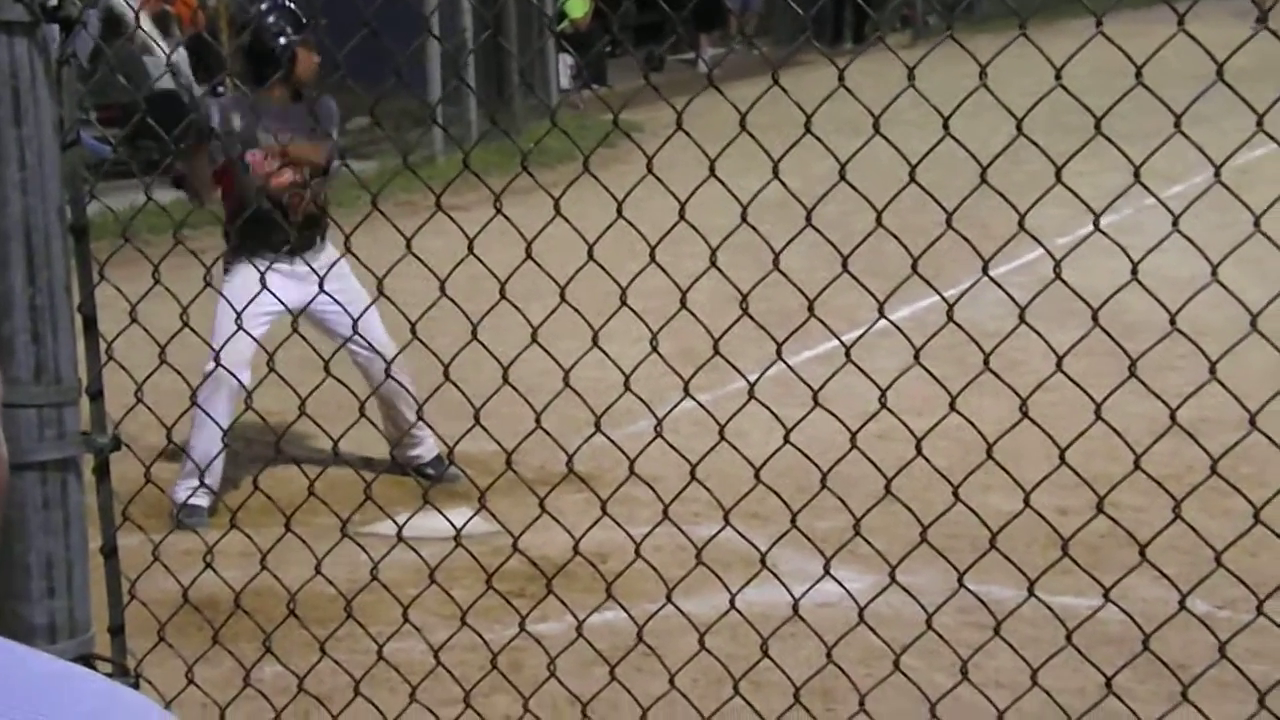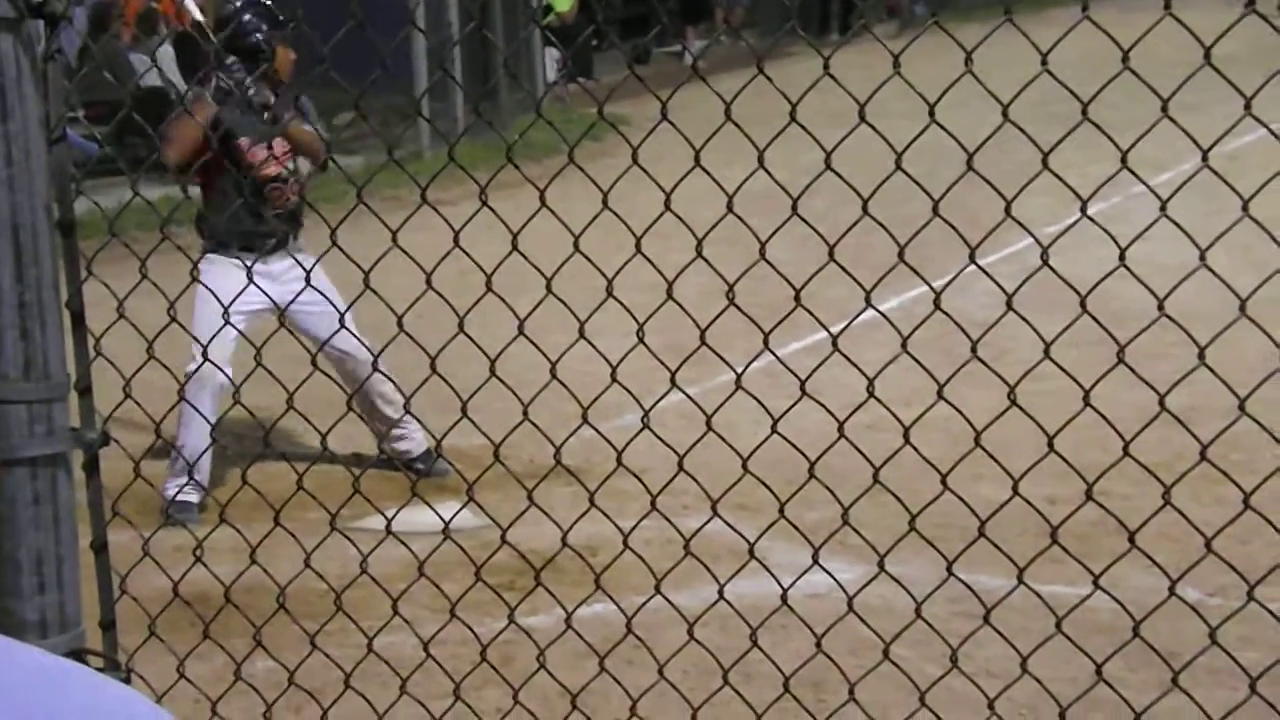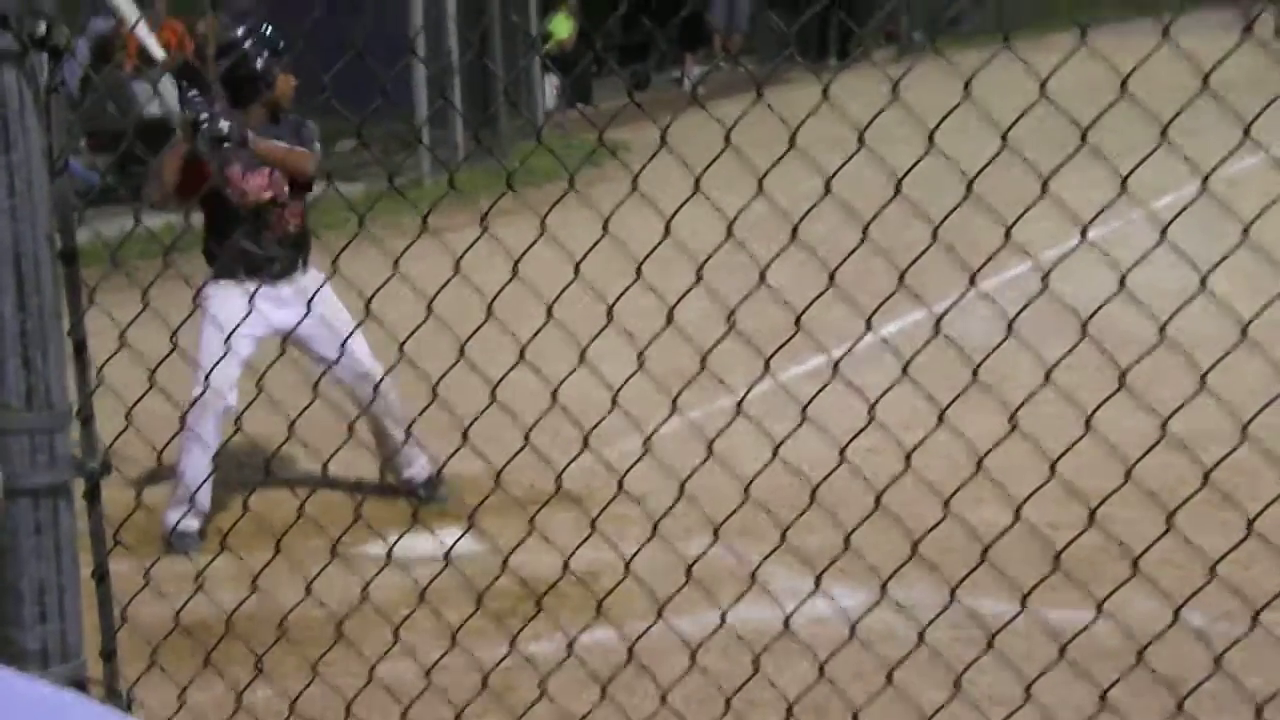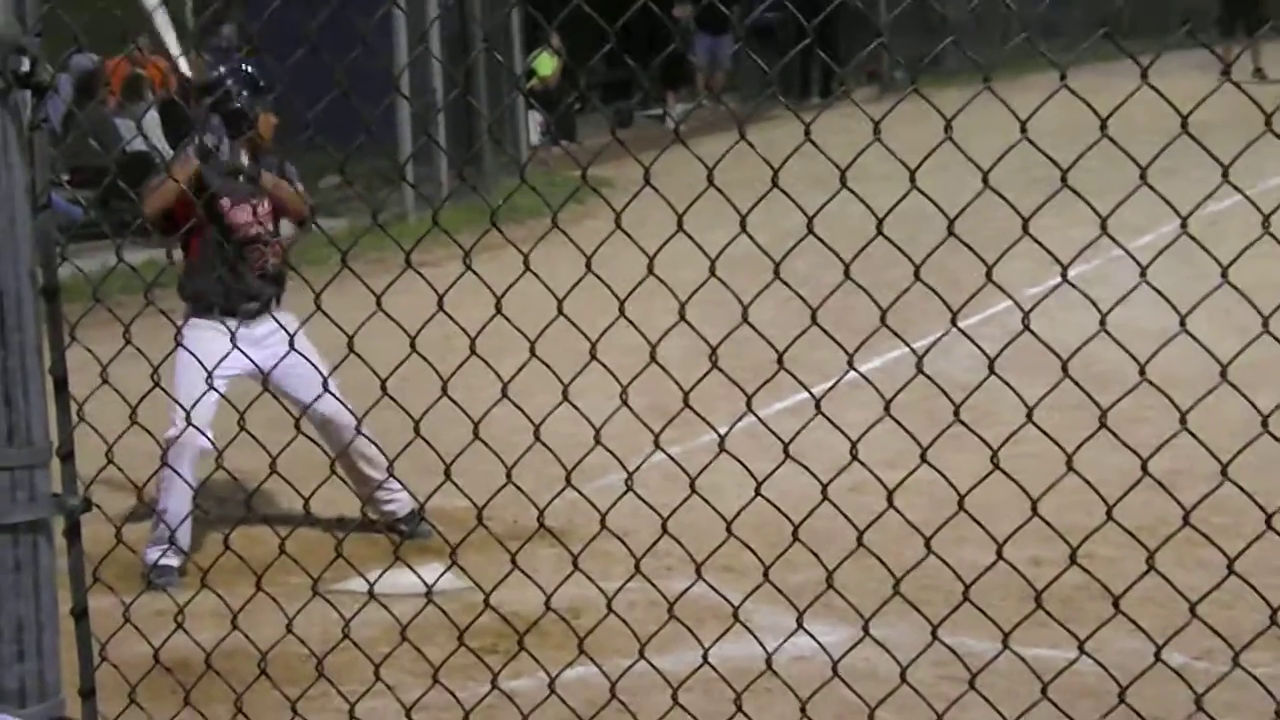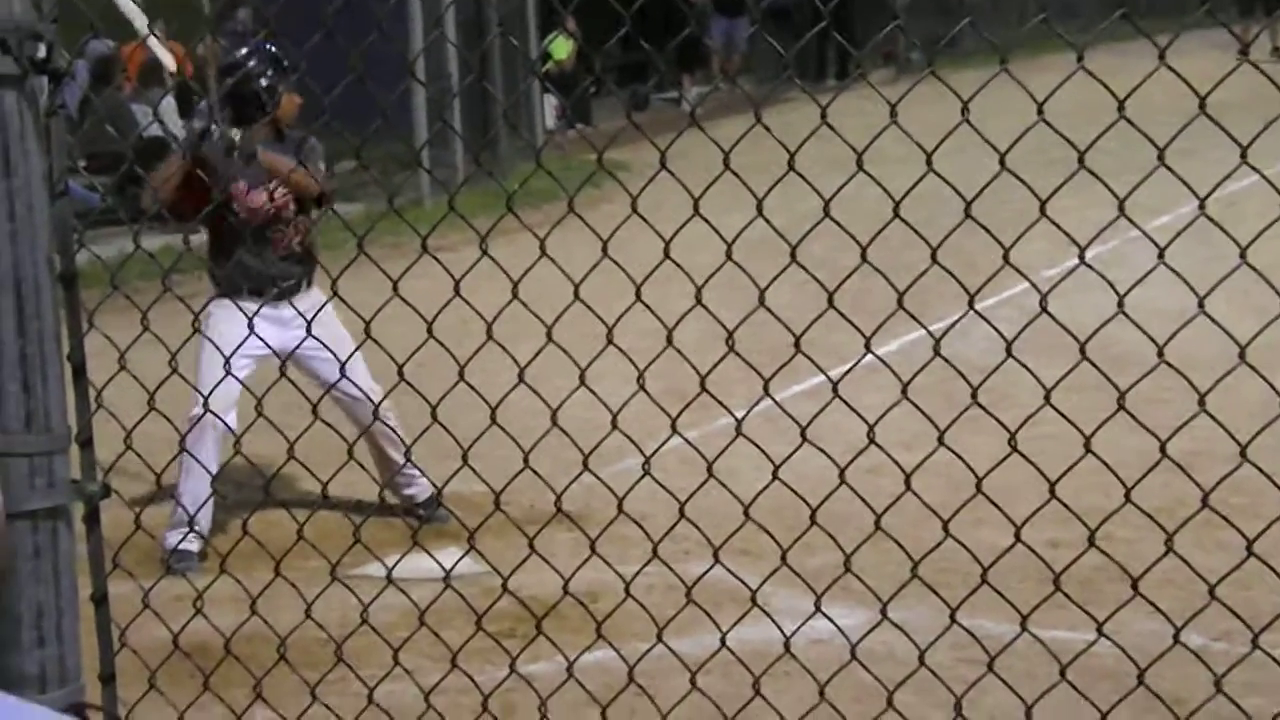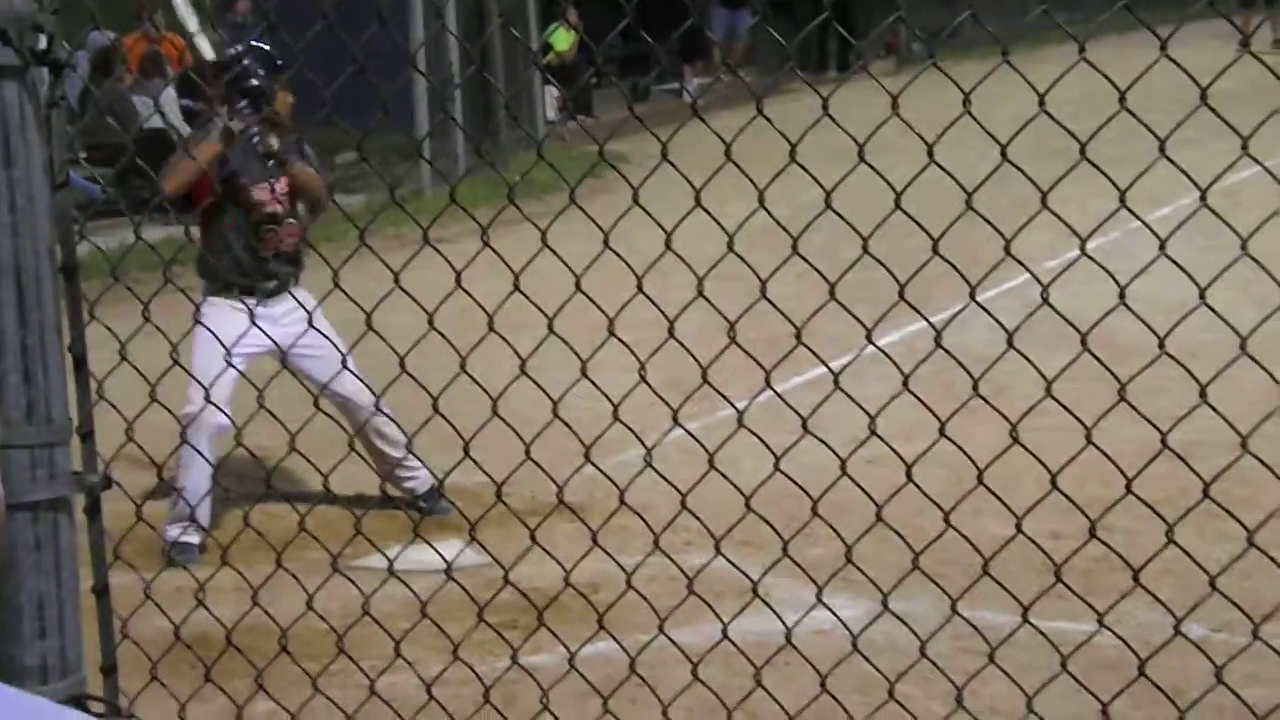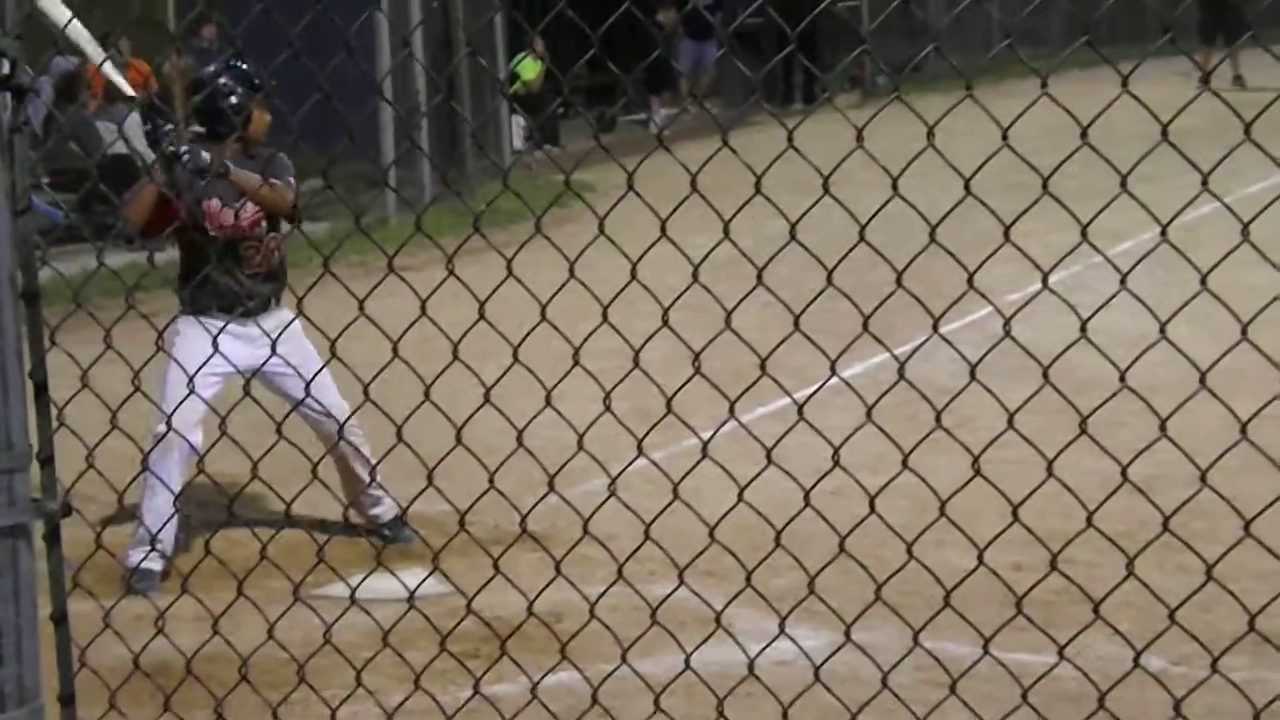
dt=0.3s
person 1, frame 1
left shoulder: (318, 107)
right shoulder: (228, 110)
left elbow: (319, 158)
right elbow: (199, 189)
left wrist: (259, 136)
right wrist: (211, 136)
left hip: (318, 259)
right hip: (252, 266)
left knee: (380, 354)
right knee: (226, 369)
left ankle: (417, 450)
right ankle: (195, 487)
person 1, frame 2
left shoulder: (294, 104)
right shoulder: (215, 108)
left elbow: (318, 151)
right elbow: (172, 155)
left wrist: (274, 109)
right wrist: (213, 94)
left hip: (291, 259)
right hip: (229, 264)
left knee: (355, 354)
right knee: (207, 368)
left ankle: (407, 445)
right ankle: (185, 483)
person 1, frame 3
left shoulder: (296, 128)
right shoulder: (208, 139)
left elbow: (306, 167)
right elbow: (161, 193)
left wrist: (243, 138)
right wrist: (190, 129)
left hip: (302, 283)
right hip: (236, 291)
left knee: (367, 376)
right knee: (212, 394)
left ankle: (412, 469)
right ankle: (186, 511)
person 1, frame 4
left shoulder: (273, 169)
right shoulder: (198, 170)
left elbow: (301, 209)
right elbow: (149, 209)
left wrist: (252, 172)
right wrist: (196, 153)
left hip: (273, 323)
right hip: (211, 329)
left knee: (337, 417)
right knee: (186, 435)
left ankle: (395, 507)
right ankle: (166, 547)
person 1, frame 5
left shoulder: (301, 147)
right shoulder: (211, 156)
left elbow: (314, 188)
right elbow: (153, 197)
left wrist: (253, 151)
right wrist: (191, 145)
left hip: (303, 303)
right hip: (237, 311)
left knee: (365, 398)
right knee: (210, 416)
left ankle: (416, 491)
right ankle: (185, 532)
person 1, frame 6
left shoulder: (292, 147)
right shoulder: (216, 152)
left elbow: (319, 199)
right elbow: (169, 186)
left wrist: (279, 153)
right wrist: (221, 134)
left hip: (291, 302)
right hip: (229, 307)
left knee: (356, 395)
right knee: (204, 414)
left ankle: (415, 483)
right ankle: (185, 526)
person 1, frame 7
left shoulder: (270, 163)
right shoulder: (182, 173)
left elbow: (287, 203)
right elbow: (131, 219)
left wrist: (223, 169)
right wrist: (166, 164)
left hip: (271, 322)
right hip: (204, 328)
left knee: (334, 417)
right knee: (174, 434)
left ankle: (381, 511)
right ankle: (148, 551)
